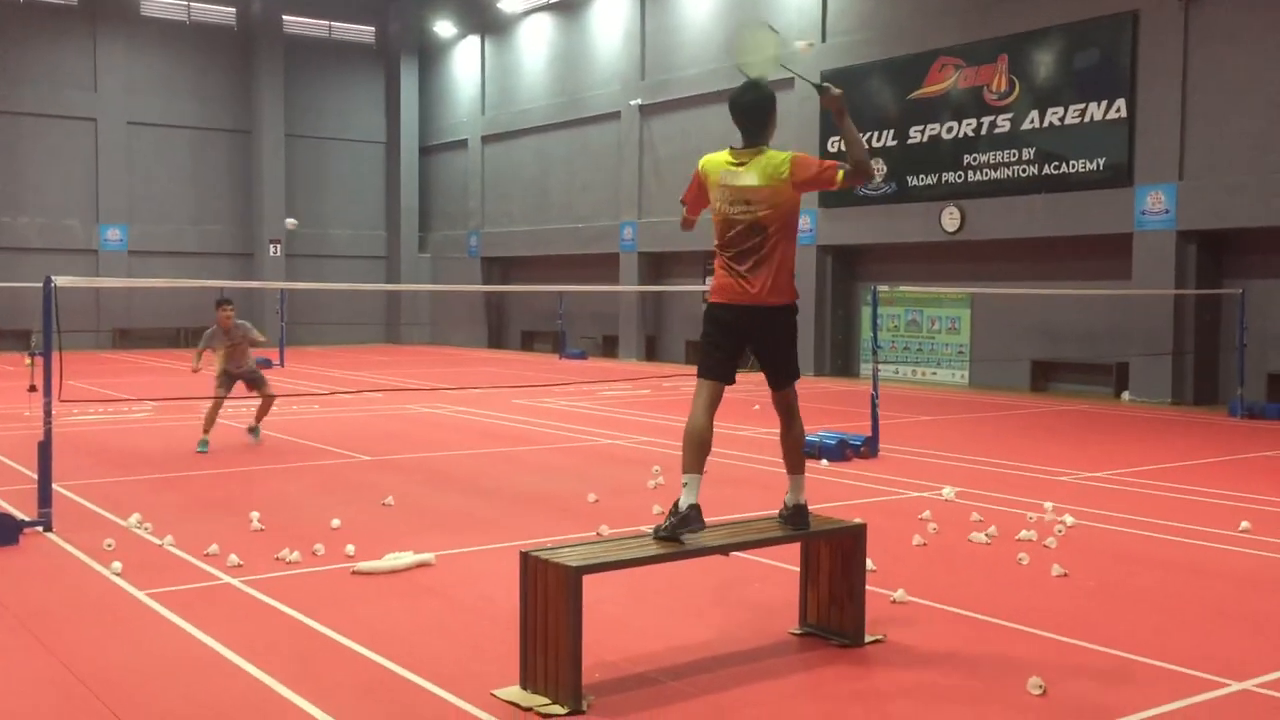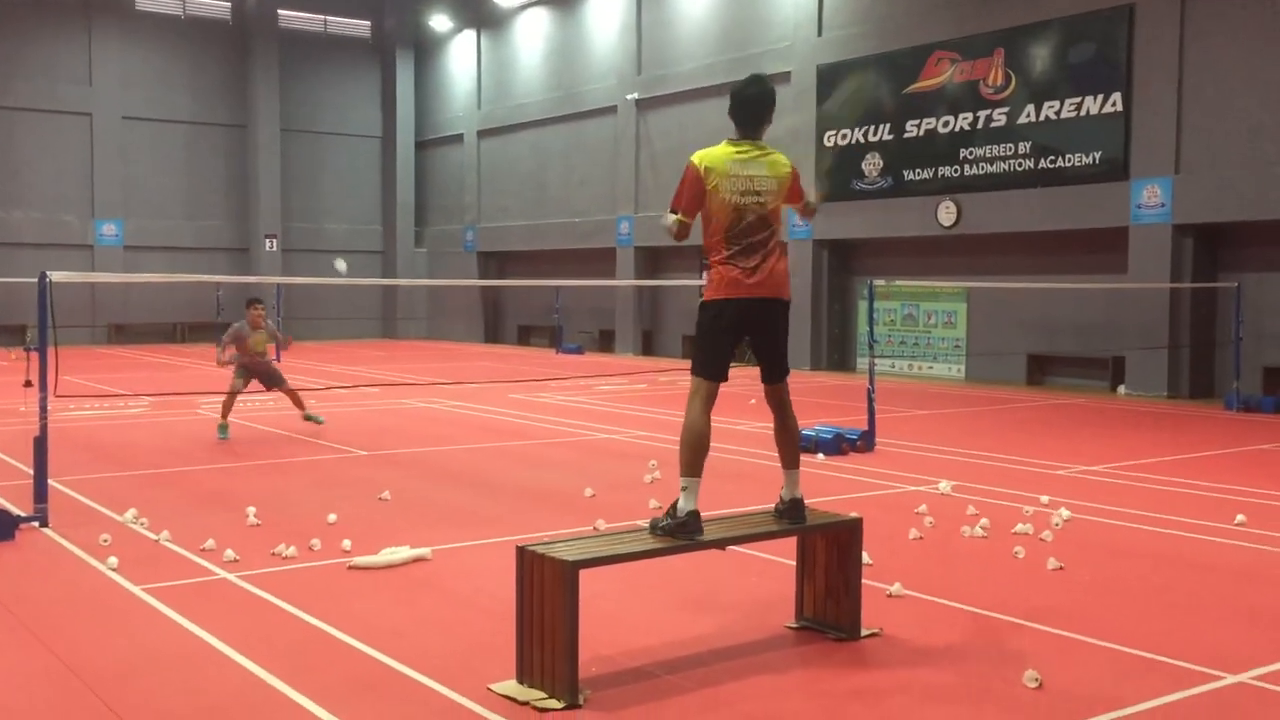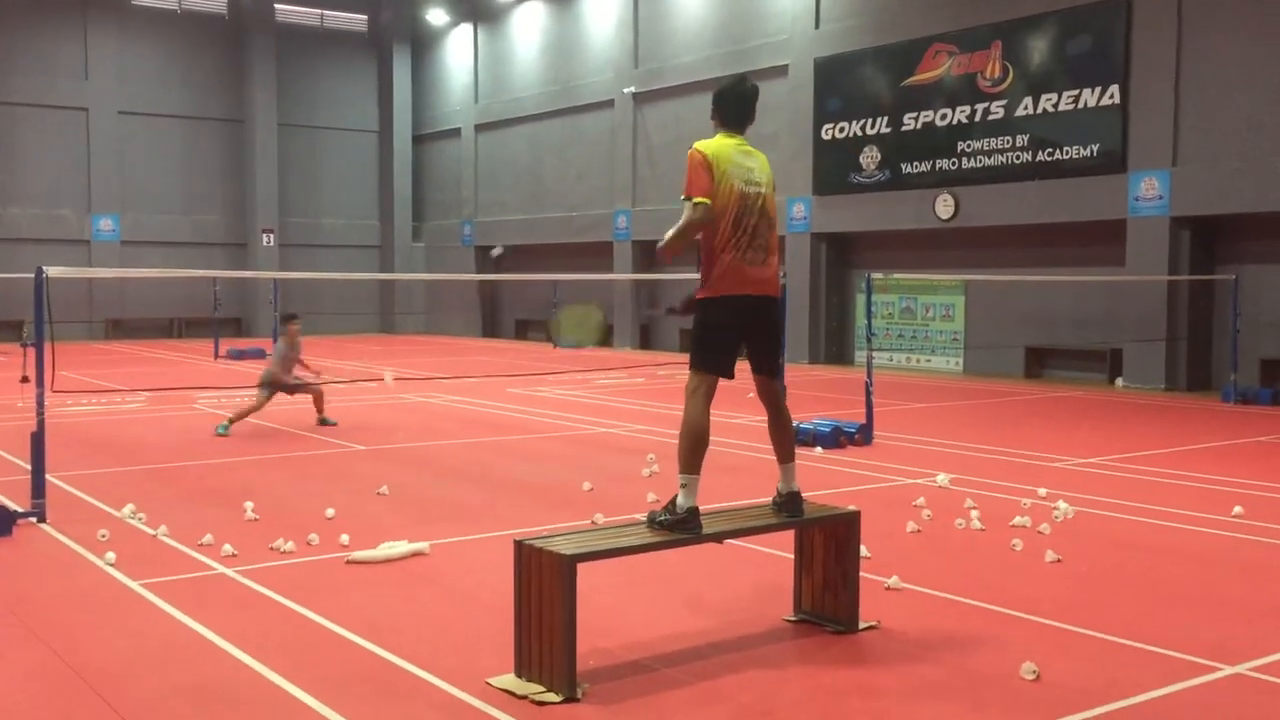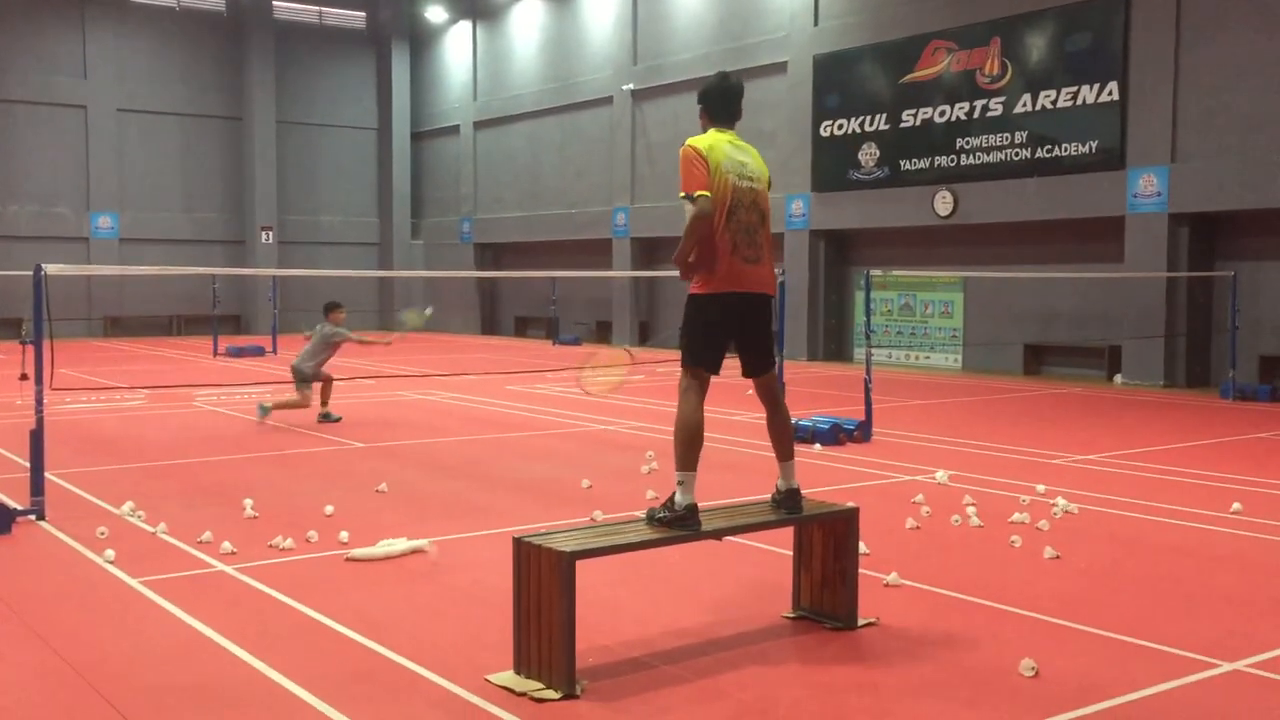
dt=0.2s
person 1, frame 1
left shoulder: (709, 167)
right shoulder: (790, 166)
left elbow: (686, 222)
right elbow: (861, 172)
right wrist: (841, 116)
left hip: (724, 303)
right hip: (774, 305)
left knee: (705, 399)
right knee: (786, 403)
left ankle: (688, 504)
right ankle: (796, 504)
person 1, frame 2
left shoulder: (702, 162)
right shoulder: (784, 168)
left elbow: (679, 231)
right elbow: (807, 211)
left wrist: (682, 218)
left hip: (723, 296)
right hip: (772, 299)
left knee: (701, 396)
right knee: (779, 397)
left ankle: (687, 508)
right ankle: (792, 498)
person 1, frame 3
left shoulder: (705, 152)
right shoulder: (762, 163)
left elbow: (701, 216)
left wrist: (670, 243)
left hip: (724, 290)
right hip: (767, 292)
left knee: (700, 390)
right knee: (772, 392)
left ankle: (686, 503)
right ankle: (789, 492)
person 1, frame 4
left shoulder: (697, 147)
right shoulder: (756, 159)
left elbow: (702, 210)
left wrist: (686, 256)
left hip: (717, 287)
right hip: (759, 288)
left knee: (693, 387)
right knee: (770, 389)
left ankle: (684, 500)
right ankle: (789, 489)
